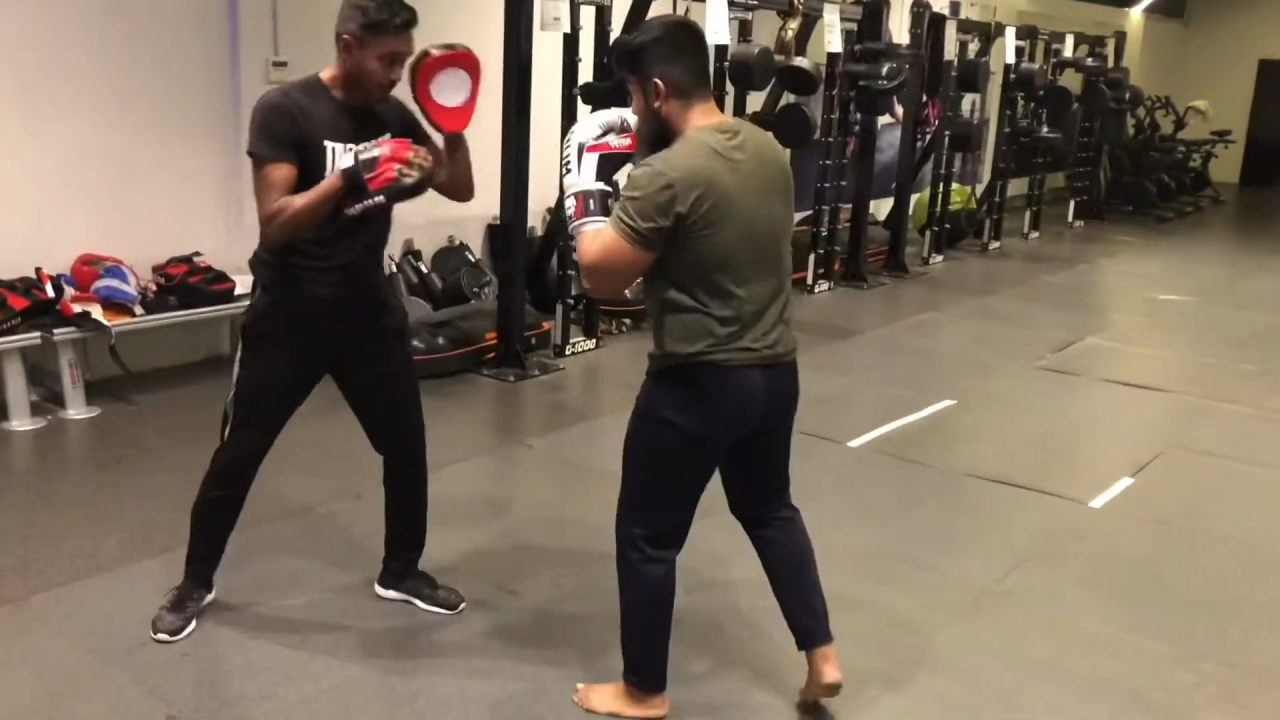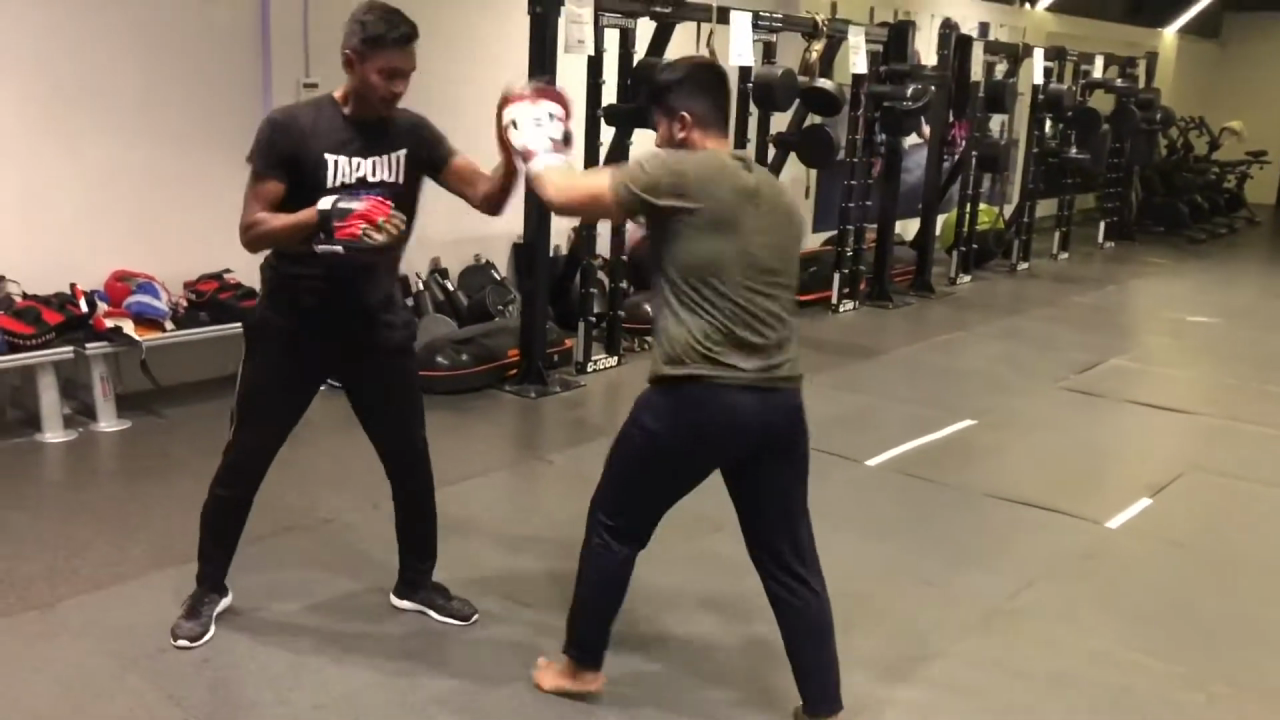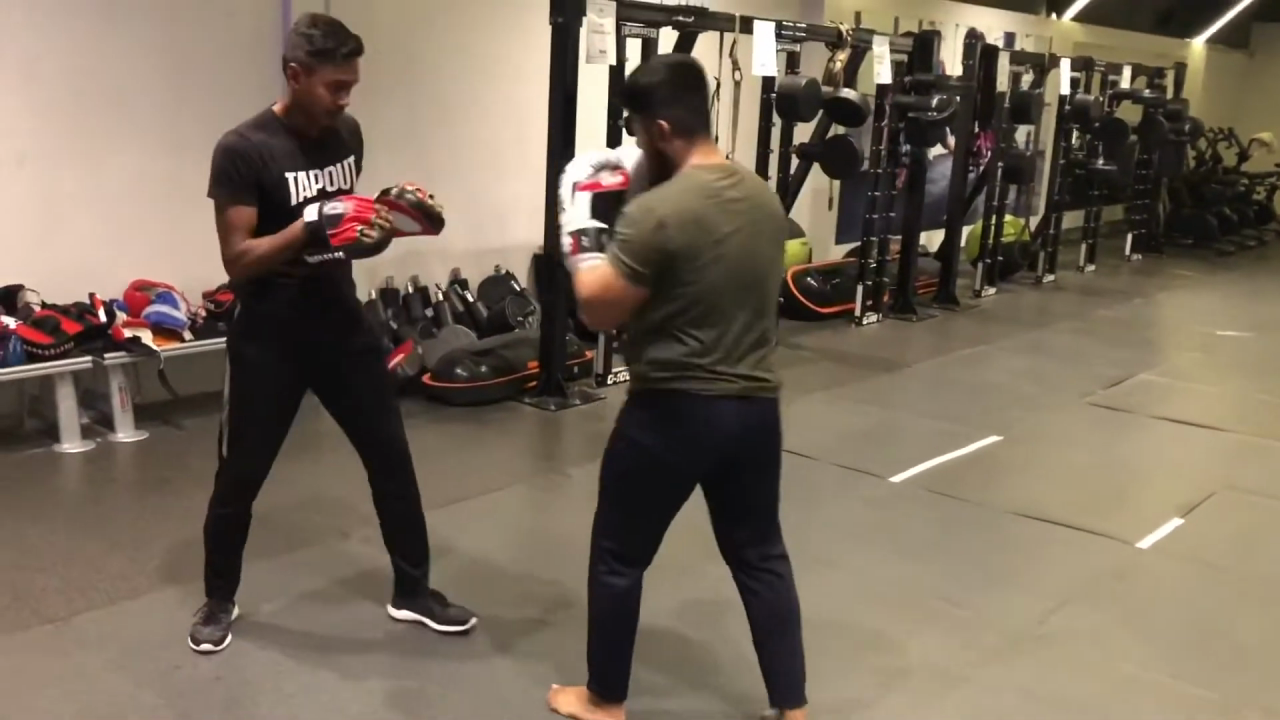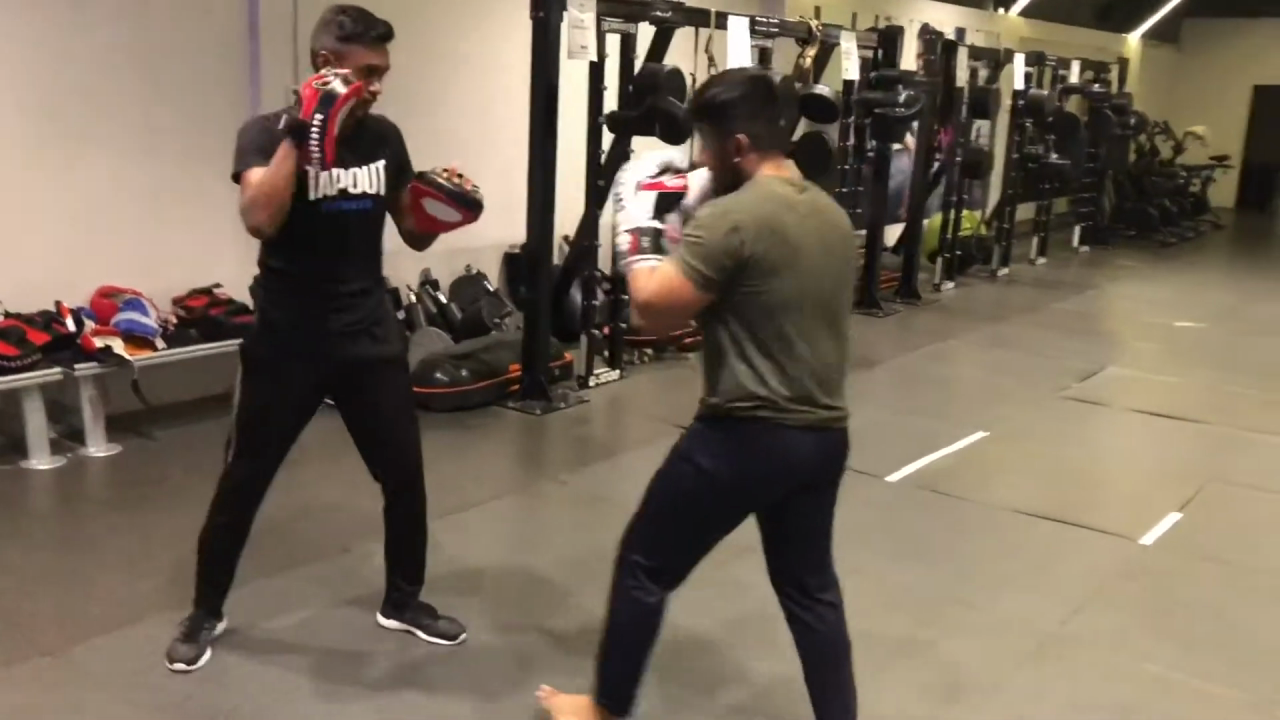
dt=0.5s
person 1, frame 1
left shoulder: (667, 175)
right shoulder: (766, 149)
left elbow: (601, 276)
left wrist: (582, 180)
right wrist: (644, 140)
left hip: (697, 385)
right hip: (775, 372)
left knee: (645, 536)
right knee: (770, 510)
right ankle: (822, 657)
person 1, frame 2
left shoulder: (679, 174)
right shoulder: (779, 196)
left elbow: (564, 194)
left wrist: (535, 141)
left hip: (694, 400)
right hip: (778, 401)
left knee: (613, 528)
right knee: (789, 559)
left ankle: (581, 665)
person 1, frame 3
left shoulder: (659, 212)
right shoulder: (762, 196)
left elbow: (597, 307)
left wrist: (582, 219)
left hip: (674, 414)
right hip: (755, 408)
left knee: (616, 555)
right knee: (760, 556)
person 1, frame 4
left shoulder: (732, 218)
right shoulder: (833, 216)
left elbow: (654, 309)
left wrist: (636, 223)
left hip: (743, 437)
right hip: (823, 436)
left knee: (645, 568)
right knee: (810, 589)
person 2, frame 1
left shoulder: (390, 113)
right shoulder: (284, 111)
left elbow: (459, 189)
right elbow: (275, 223)
left wrist: (452, 124)
right wrist: (353, 177)
left hip: (369, 306)
right hip: (291, 311)
left knee: (406, 444)
right knee: (240, 453)
left ankle: (401, 571)
right ankle: (195, 583)
person 2, frame 2
left shoulder: (411, 131)
right shoulder: (291, 127)
left elbow: (487, 199)
right elbow: (253, 231)
left wrist: (516, 152)
right wrist: (326, 214)
left hip: (376, 326)
right hip: (292, 324)
left knee: (410, 461)
right knee: (245, 460)
left ankle: (416, 583)
right ankle: (209, 589)
person 2, frame 3
left shoulder: (344, 136)
right shoulder: (244, 149)
right elbow: (238, 262)
right wrist: (310, 226)
left hip: (343, 327)
right hip: (269, 337)
left knee: (391, 458)
right knee: (239, 475)
left ankle: (412, 589)
right ankle: (219, 599)
person 2, frame 4
left shoulder: (384, 137)
right shoulder: (267, 132)
left elbow: (413, 233)
right elbow: (262, 221)
right wrist: (299, 129)
left hip: (369, 336)
right hip: (288, 340)
left knee: (404, 474)
right knee: (243, 482)
left ankle: (402, 601)
right ankle: (205, 614)
